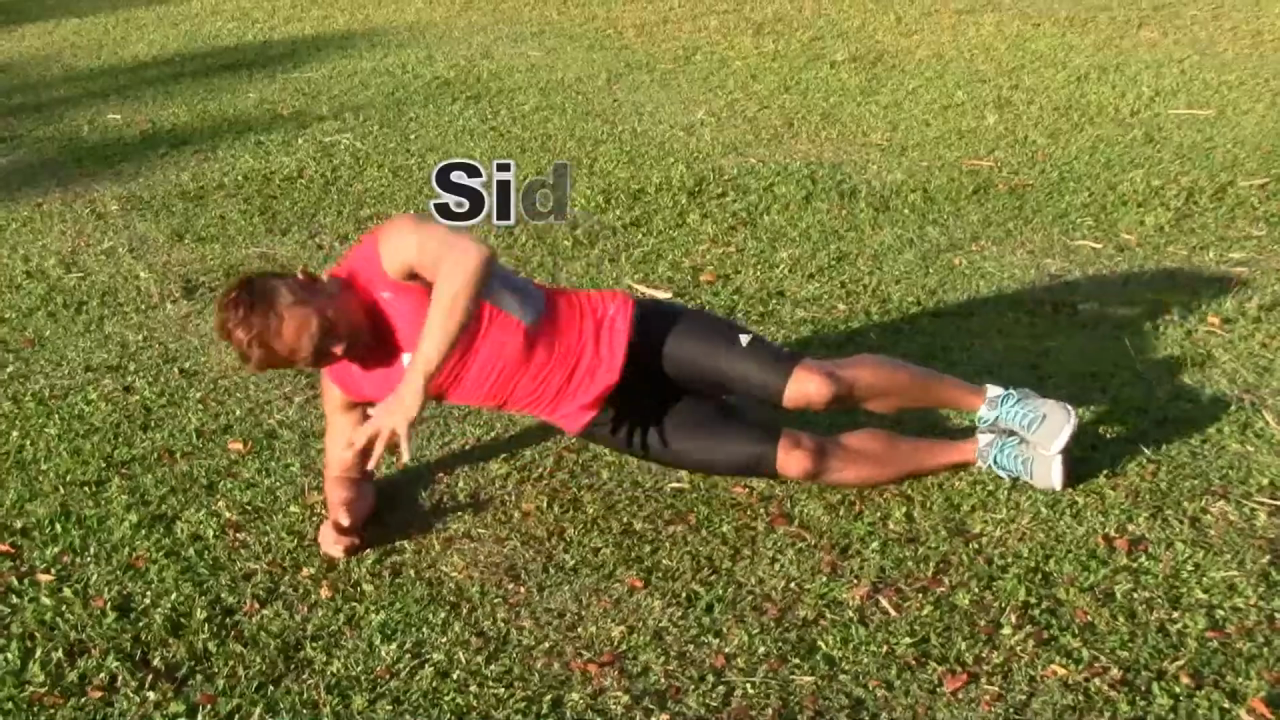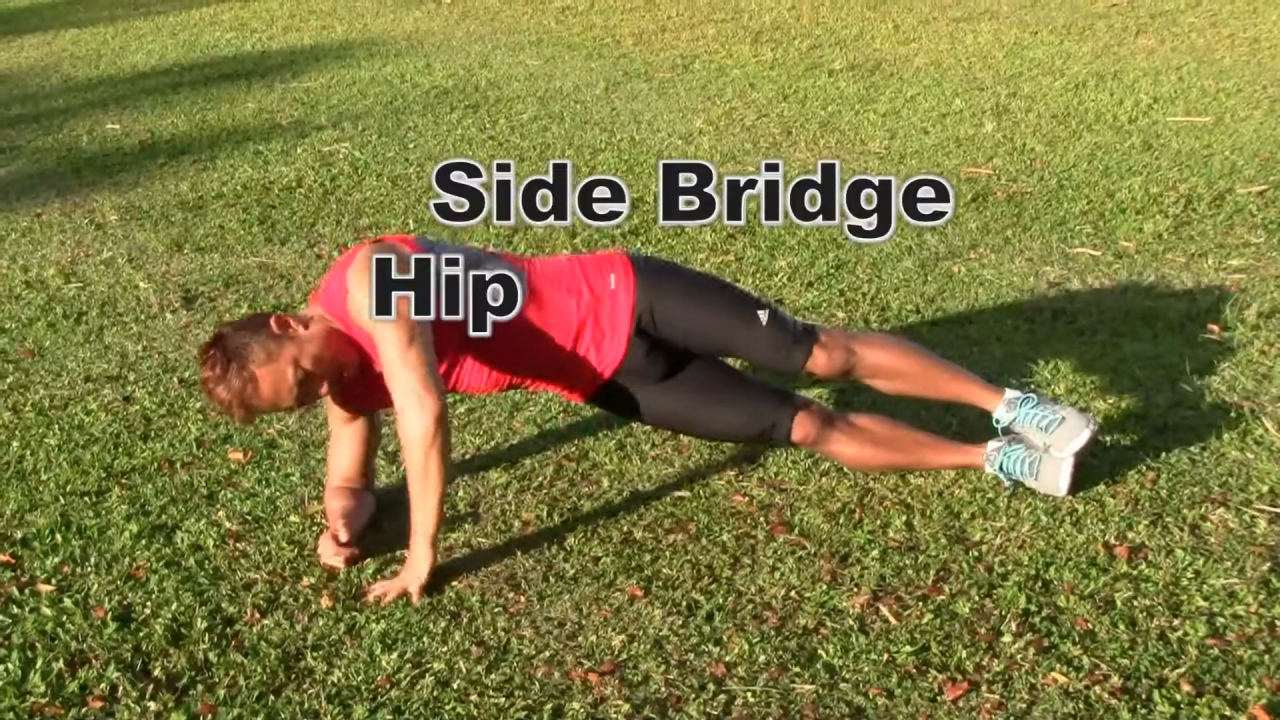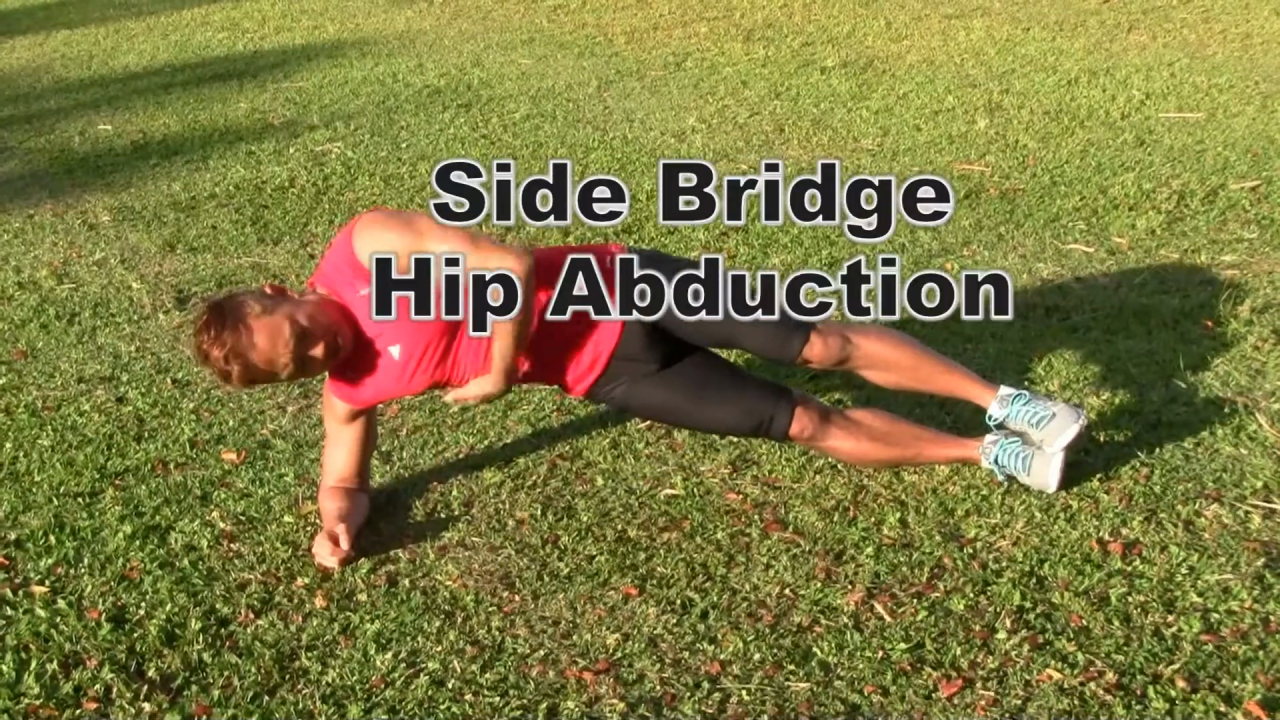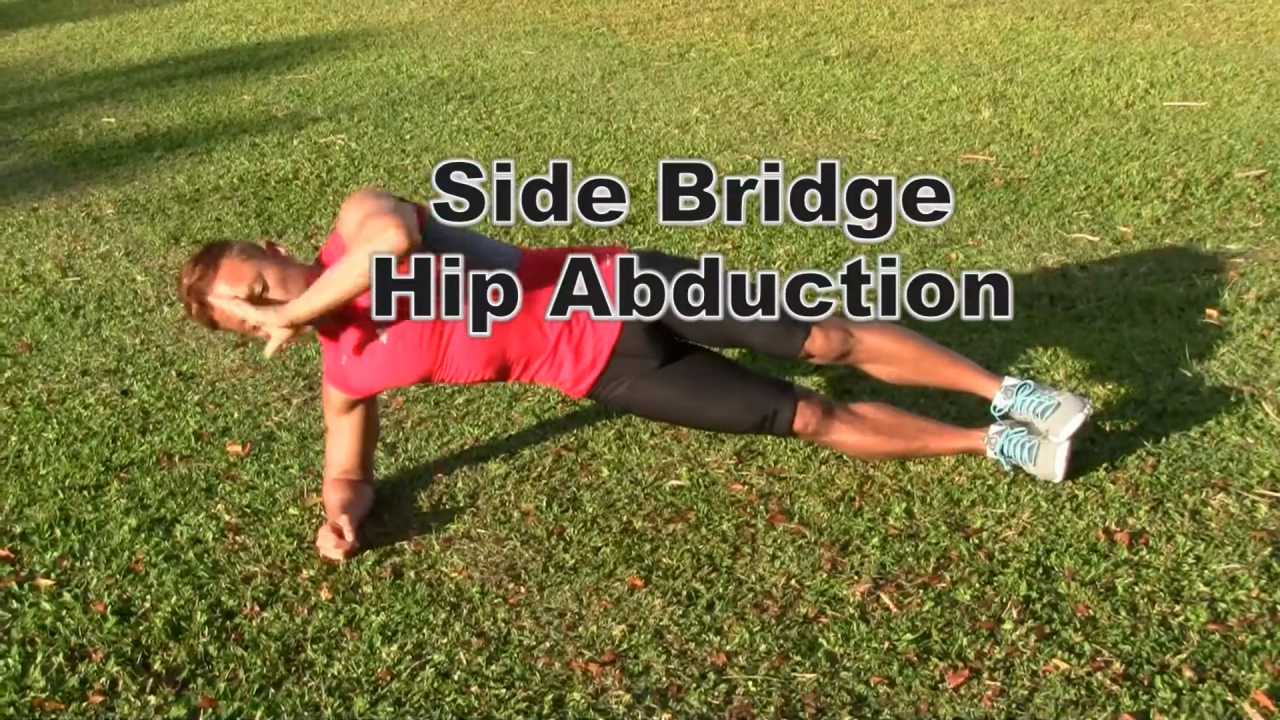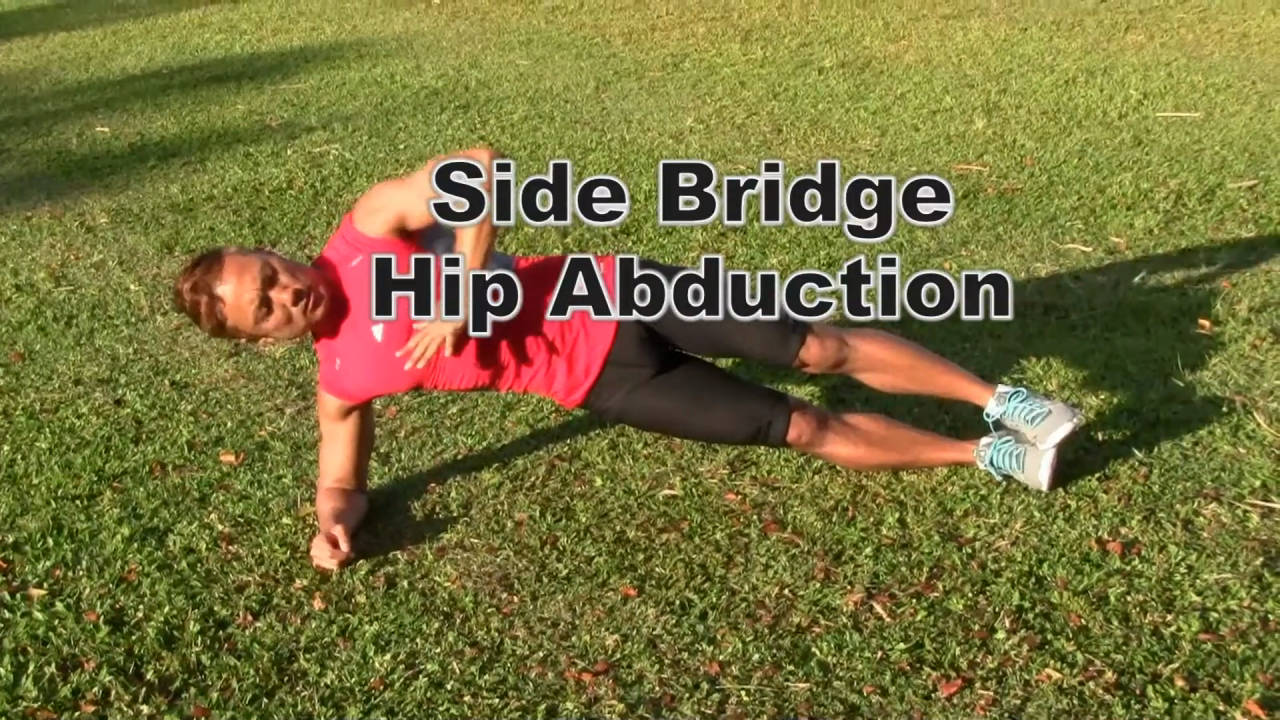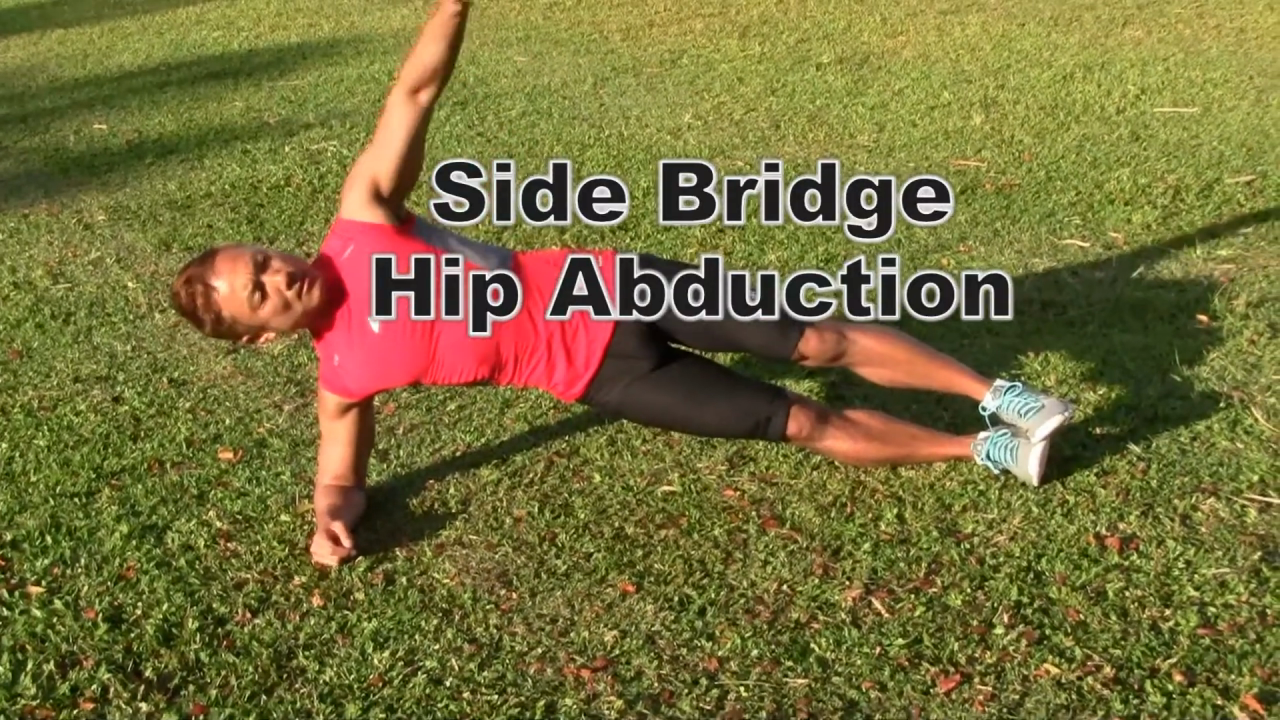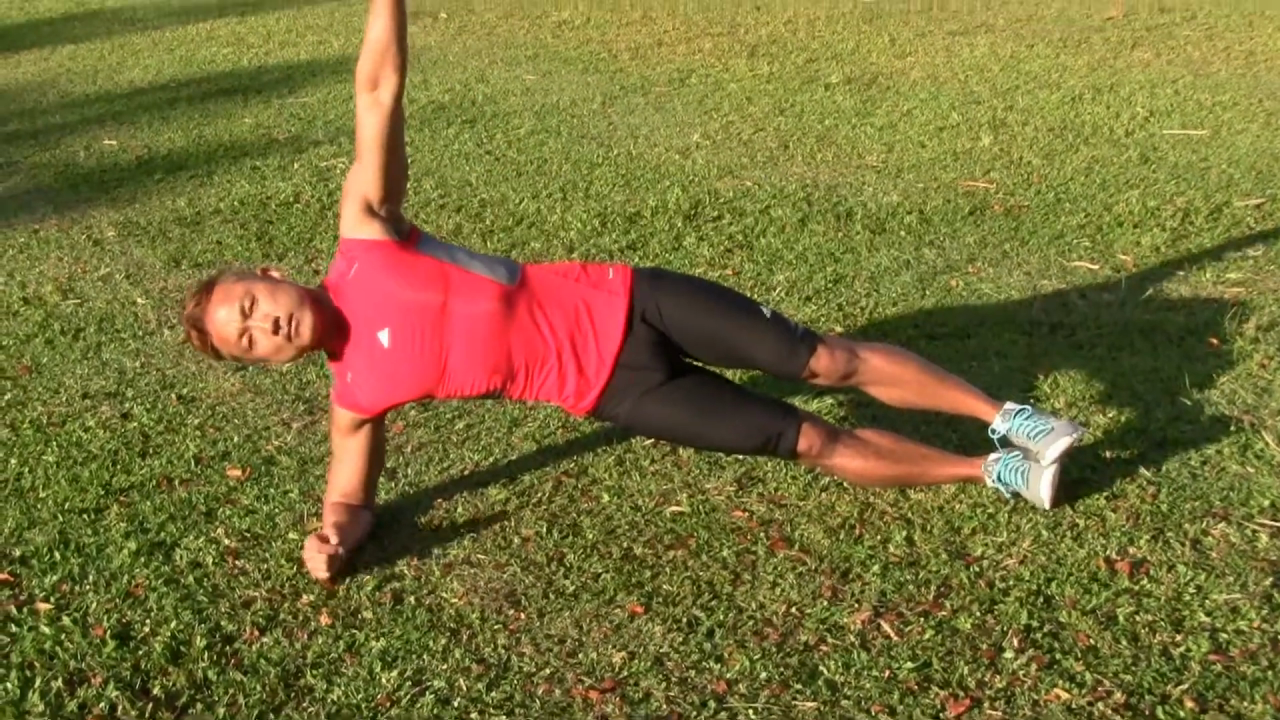
dt=0.7s
person 1, frame 1
left shoulder: (389, 249)
right shoulder: (341, 377)
left elbow: (469, 257)
right elbow: (346, 469)
left wrist: (414, 386)
right wrist: (343, 509)
left hip: (624, 336)
right hip: (603, 414)
left knee: (818, 387)
right knee: (804, 457)
left ankle: (991, 402)
right ankle: (982, 453)
person 1, frame 2
left shoulder: (365, 275)
right shoulder: (350, 390)
left elbow: (425, 411)
right elbow: (348, 484)
left wrist: (422, 553)
right wrist: (339, 527)
left hip: (624, 298)
right hip: (610, 381)
left knee: (825, 352)
right knee: (808, 428)
left ankle: (1009, 405)
right ankle: (994, 461)
person 1, frame 3
left shoulder: (366, 244)
right shoulder: (348, 388)
left elbow: (509, 266)
right elbow: (343, 481)
left wrist: (498, 373)
right wrist: (336, 524)
left hip: (620, 291)
right hip: (606, 375)
left knee: (822, 343)
right knee: (806, 425)
left ankle: (999, 401)
right ankle: (989, 455)
person 1, frame 4
left shoulder: (357, 222)
right shoulder: (346, 374)
left elbow: (399, 231)
right elbow: (349, 470)
left wrist: (295, 303)
right wrist: (340, 513)
left hip: (621, 286)
right hip: (607, 374)
left knee: (827, 338)
right knee: (811, 419)
left ankle: (1009, 393)
right ankle: (991, 445)
person 1, frame 5
left shoulder: (369, 224)
right shoulder: (342, 380)
left elbow: (483, 167)
right elbow: (342, 478)
left wrist: (461, 297)
right wrist: (334, 523)
left hip: (615, 297)
right hip: (601, 382)
left knee: (822, 346)
right knee: (805, 430)
left ankle: (997, 399)
right ankle: (984, 457)
person 1, frame 6
left shoulder: (360, 213)
right shoulder: (341, 376)
left elbow: (418, 87)
right elbow: (341, 475)
right wrist: (331, 518)
left hip: (614, 290)
right hip: (598, 376)
left knee: (820, 341)
right knee: (802, 425)
left ankle: (994, 394)
right ankle: (981, 451)
person 1, frame 7
left shoulder: (361, 234)
right shoulder: (355, 394)
left elbow: (379, 88)
right elbow: (351, 496)
right wrist: (331, 538)
left hip: (624, 305)
right hip: (612, 389)
left knee: (829, 362)
right knee: (813, 442)
left ankle: (1004, 417)
right ankle: (991, 472)
